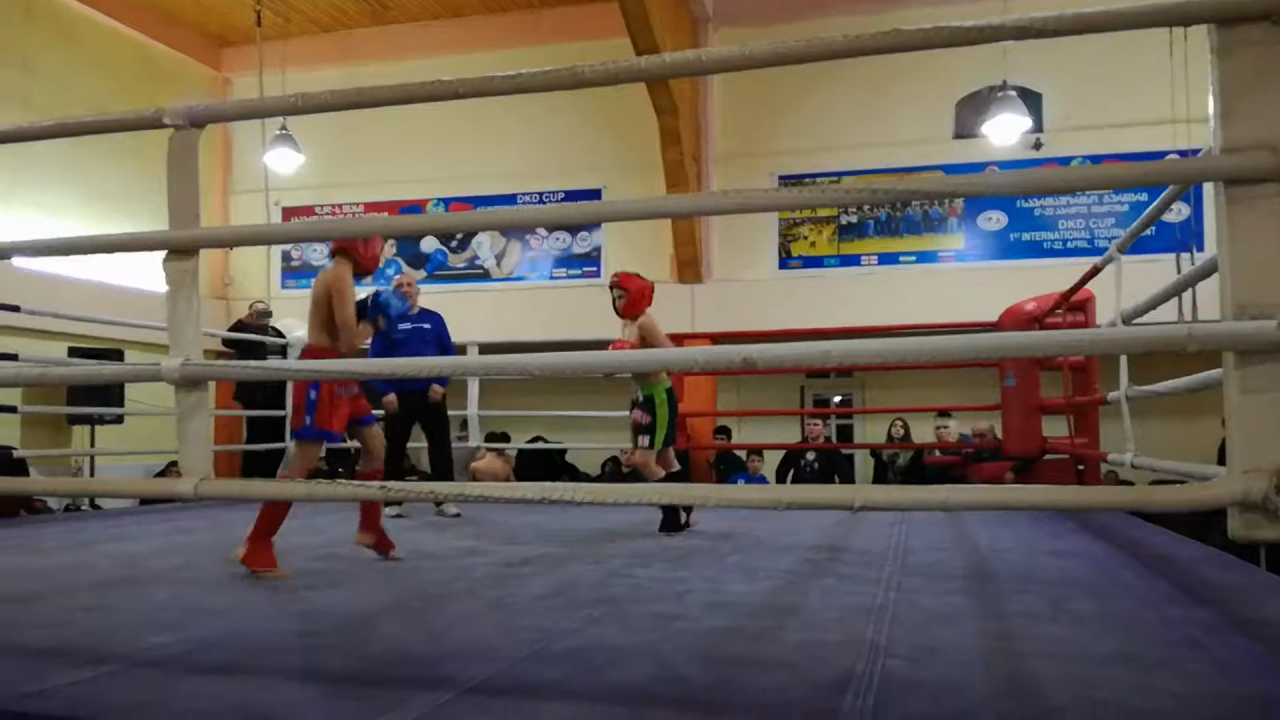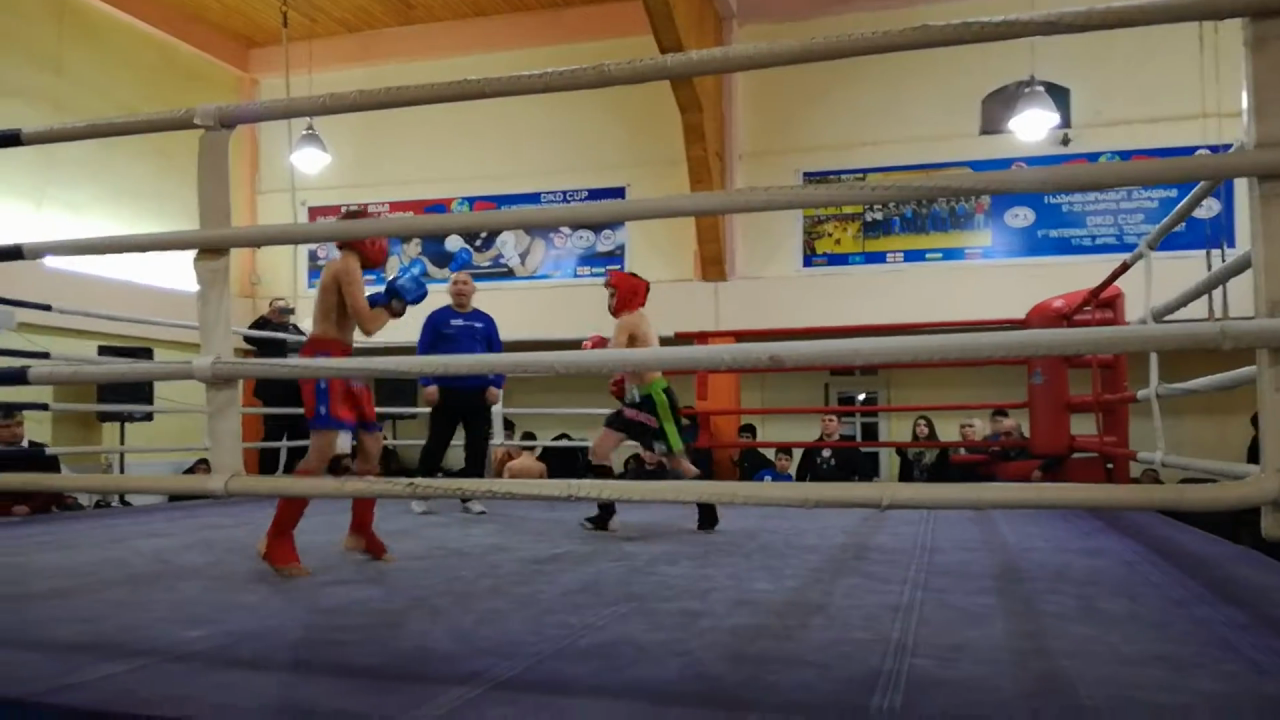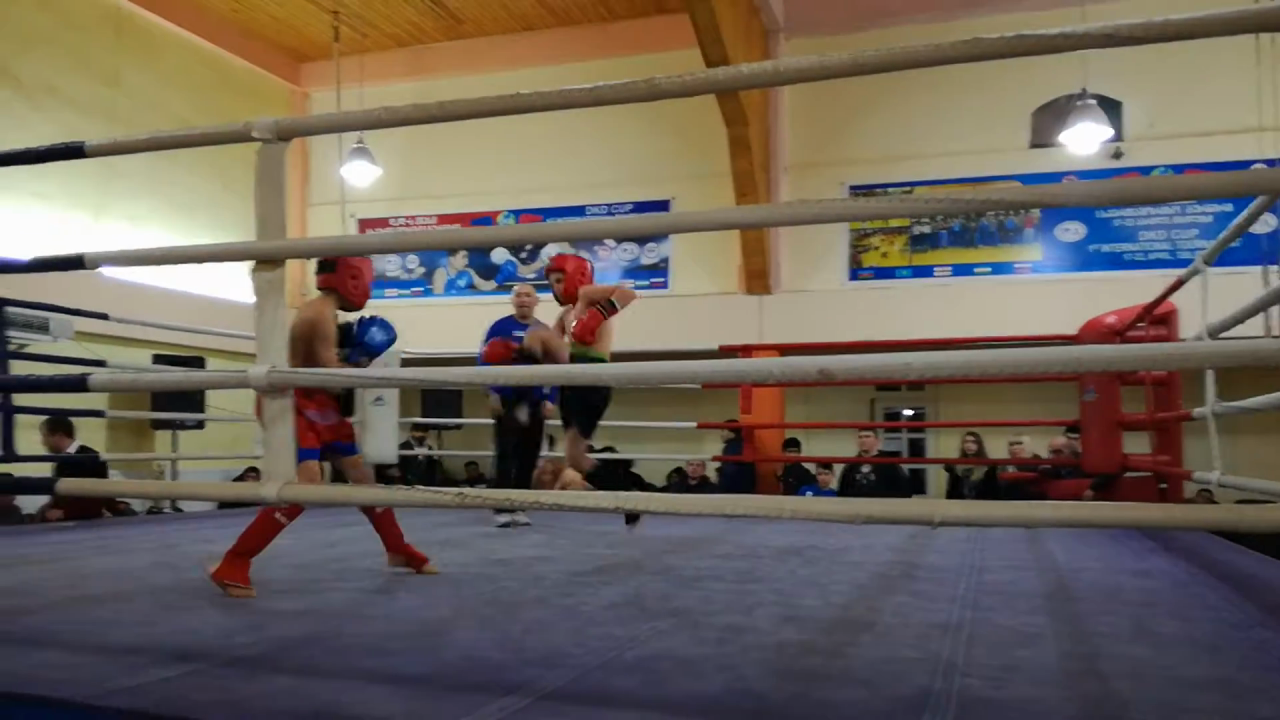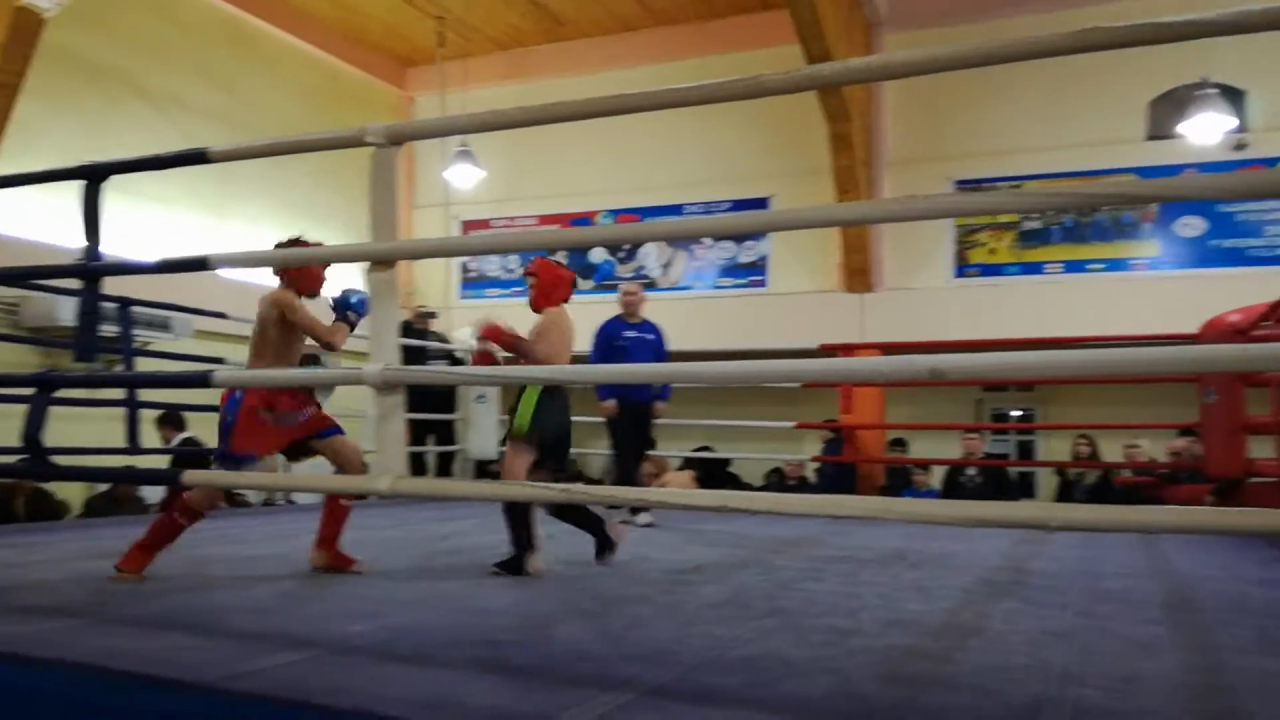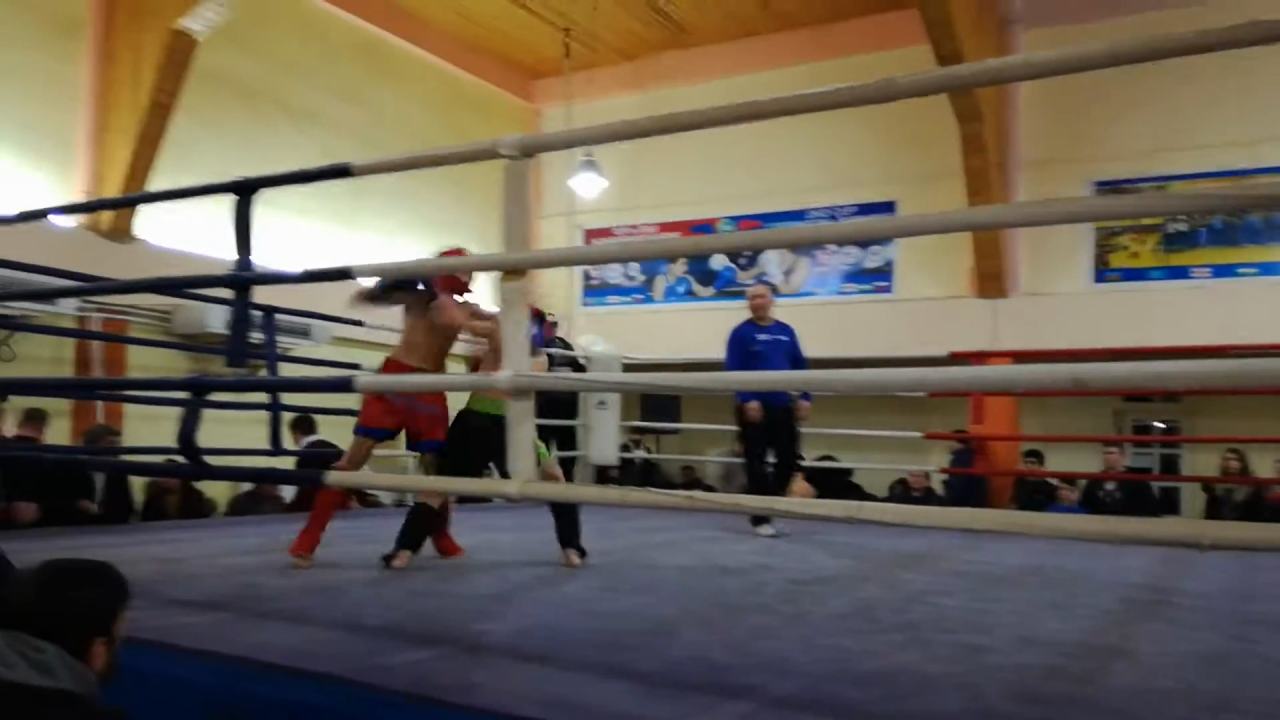
dt=0.4s
person 1, frame 1
left shoulder: (335, 274)
right shoulder: (339, 277)
right elbow: (348, 339)
left hip: (337, 374)
left knee: (375, 446)
right knee: (304, 462)
left ankle: (370, 529)
right ankle: (256, 547)
person 1, frame 2
left shoulder: (341, 267)
right shoulder: (346, 265)
right elbow: (368, 326)
left wrist: (381, 303)
right wrist: (394, 306)
left hip: (341, 362)
right hip: (326, 360)
left knee: (371, 449)
right knee: (322, 452)
left ankle: (361, 533)
right ankle: (278, 541)
person 1, frame 3
left shoulder: (324, 311)
right shoulder: (318, 314)
right elbow: (331, 373)
left wrist: (353, 343)
right wrist: (359, 357)
left hip: (314, 401)
right hip: (291, 401)
left knee: (361, 475)
right knee: (308, 484)
left ankle: (399, 550)
right ankle: (232, 565)
person 1, frame 4
left shoulder: (290, 303)
right shoulder: (281, 300)
right elbow: (331, 341)
right wrist: (347, 319)
left hip: (290, 400)
right hip: (255, 401)
left knee: (353, 461)
right knee: (216, 490)
left ankle: (326, 551)
right ankle: (145, 550)
person 1, frame 5
left shoulder: (461, 309)
right shoulder: (415, 298)
right elbow: (362, 298)
right wrist: (391, 288)
left hip: (428, 392)
left knee: (434, 469)
right knee: (354, 459)
left ankle: (441, 537)
right ankle: (309, 536)
person 2, frame 1
left shoulder: (645, 323)
right shoulder: (627, 325)
left hip: (658, 398)
right hip: (642, 398)
left knee: (644, 462)
right knee: (665, 461)
left ankle: (674, 515)
right ankle: (683, 513)
person 2, frame 2
left shoulder: (627, 321)
right shoulder: (638, 322)
left wrist: (594, 347)
right wrist: (625, 382)
left hip: (654, 399)
right hip: (635, 399)
left knee: (676, 462)
right knee: (599, 449)
left ankle: (708, 514)
right ankle: (605, 515)
person 2, frame 3
left shoulder: (589, 294)
right shoulder: (565, 315)
left elbow: (628, 294)
left wrist: (601, 313)
right wrist: (509, 349)
left knee: (536, 336)
right knee: (576, 459)
person 2, frame 4
left shoulder: (551, 315)
right shoulder: (558, 321)
left elbow: (544, 358)
right elbow: (533, 357)
left wrist: (507, 339)
right wrist: (492, 358)
left hip: (543, 397)
right hip: (551, 404)
left knee: (512, 472)
left ankle: (524, 554)
right ankle: (603, 533)
person 2, frame 5
left shoulder: (503, 335)
right shoulder: (539, 358)
left hip: (477, 420)
right hip: (509, 421)
right knee: (556, 482)
left ankle: (404, 552)
right ankle: (571, 549)
person 3, frame 1
left shoulder: (434, 320)
right shoulder: (384, 322)
left elbow: (449, 354)
right elbow: (375, 361)
left wrist: (441, 383)
right wrist: (384, 392)
left hip: (431, 394)
right hip: (399, 396)
left knee: (441, 447)
right knee: (394, 451)
left ankle: (443, 500)
right ankle: (392, 501)
person 3, frame 2
left shoulder: (485, 321)
right shoulder: (437, 318)
left elbow: (498, 355)
right elbow: (423, 353)
left wrist: (496, 384)
right wrist: (427, 383)
left hip: (479, 394)
right hip: (446, 392)
left knee: (477, 447)
right knee: (436, 445)
left ankle: (469, 497)
person 3, frame 3
left shoulder: (545, 332)
right shoulder: (500, 328)
right elbow: (486, 362)
left wrist: (550, 399)
right wrist: (493, 392)
left hip: (534, 403)
right hip: (506, 401)
left knee: (527, 457)
right knee: (507, 453)
left ankle: (516, 507)
right ankle: (502, 507)
person 3, frame 4
left shoulder: (652, 331)
right shoulder: (609, 328)
left elbow: (663, 366)
right elbow: (598, 365)
left wrist: (662, 397)
right wrist: (605, 396)
left hip: (643, 403)
right hip: (617, 402)
left knee: (636, 456)
right knee: (626, 455)
right ankle: (636, 508)
person 3, frame 5
left shoulder: (786, 332)
right shoulder: (741, 333)
left elbow: (800, 366)
right elbow: (733, 370)
left wrist: (804, 397)
right wrist: (747, 400)
left hip: (783, 408)
right hip: (754, 409)
left knee: (789, 460)
right knee: (756, 464)
right ankle: (760, 518)
